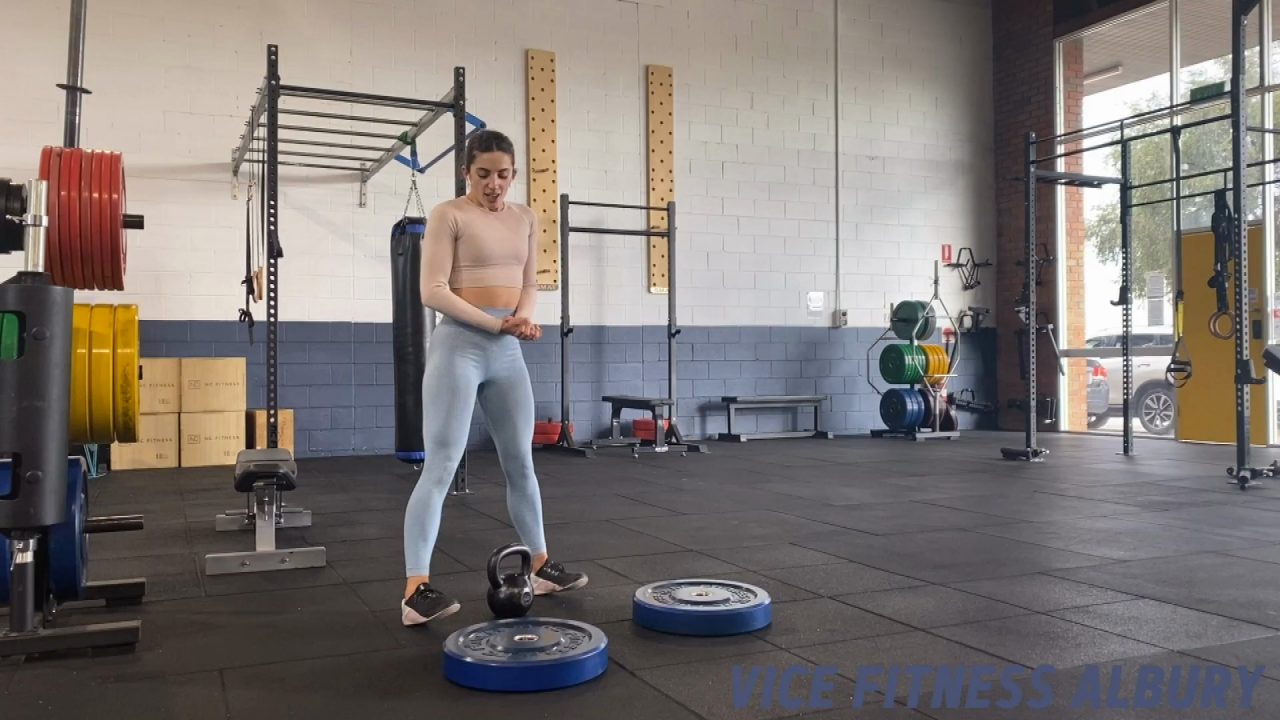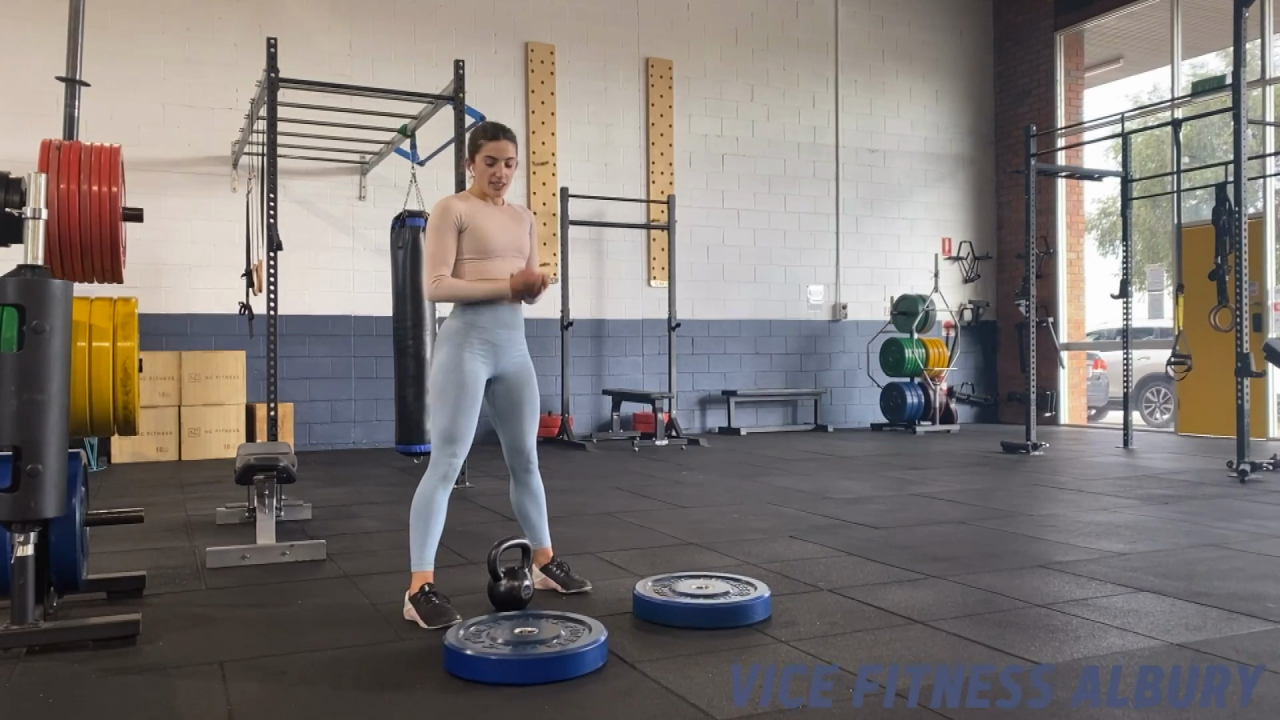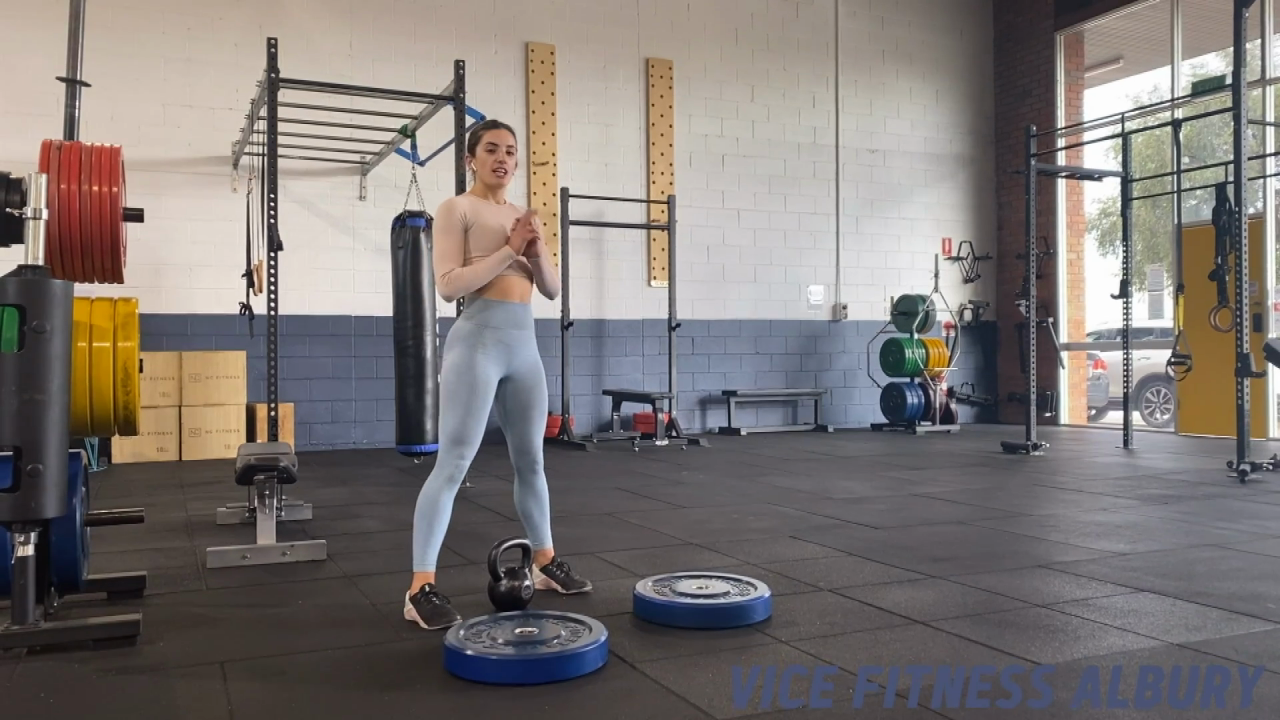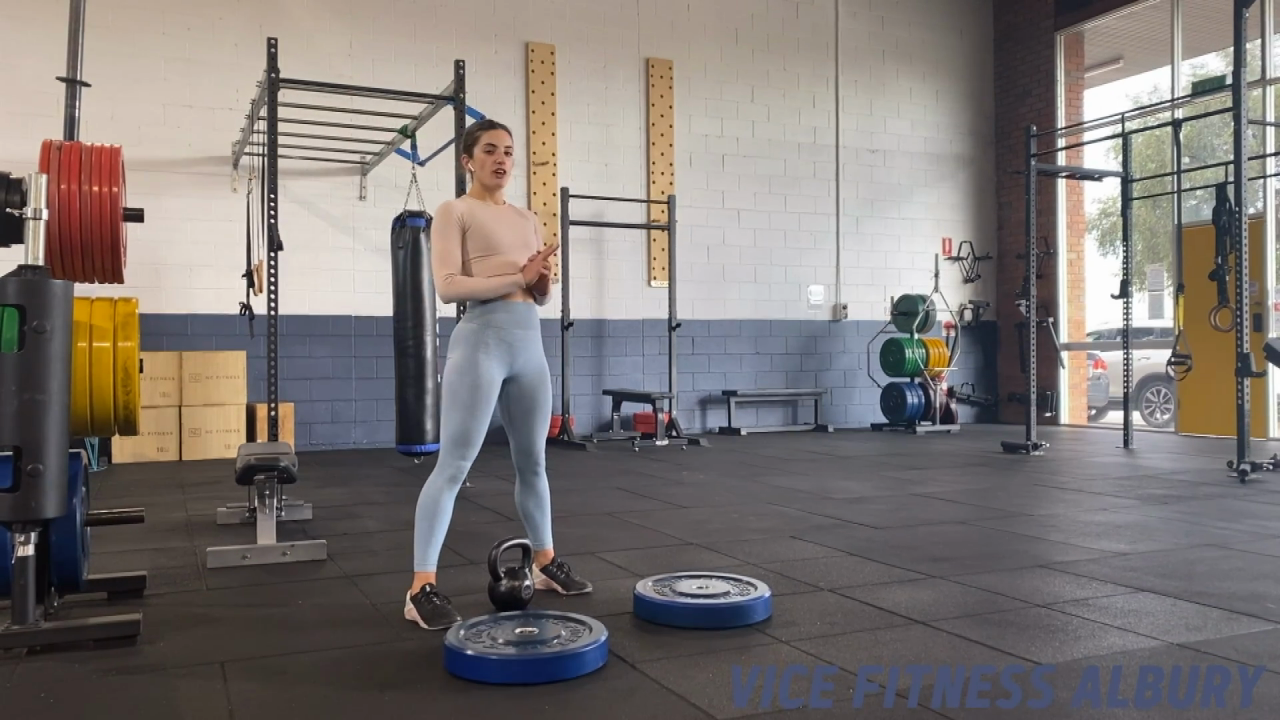
dt=0.5s
person 1, frame 1
left shoulder: (524, 218)
right shoulder: (448, 215)
right elbow: (433, 292)
left wrist: (523, 316)
right wrist: (494, 322)
left hip: (507, 352)
right hip: (459, 345)
left knee: (520, 463)
right knee: (440, 466)
left ankle: (541, 566)
right ankle: (416, 590)
person 1, frame 2
left shoulder: (523, 217)
right shoulder: (451, 209)
right elbow: (436, 285)
left wrist: (533, 287)
right wrist: (505, 286)
left hip: (513, 343)
right hip: (466, 340)
left knee: (525, 459)
right knee: (446, 463)
left ankle: (544, 561)
right ankle: (420, 588)
person 1, frame 3
left shoulder: (526, 216)
right shoulder: (456, 209)
left elbow: (552, 288)
right elbow: (448, 285)
left wrist: (537, 253)
right wrist: (509, 251)
left hip: (524, 341)
right hip: (478, 338)
left knee: (530, 460)
right knee: (453, 463)
left ankle: (545, 561)
right ankle: (420, 587)
person 1, frame 4
left shoulder: (526, 219)
right shoulder: (454, 211)
right elbow: (448, 286)
left wrist: (541, 280)
right wrist: (517, 276)
left hip: (529, 342)
right hip: (481, 340)
left knee: (533, 462)
right knee: (454, 464)
left ankle: (545, 562)
right ankle: (421, 587)
